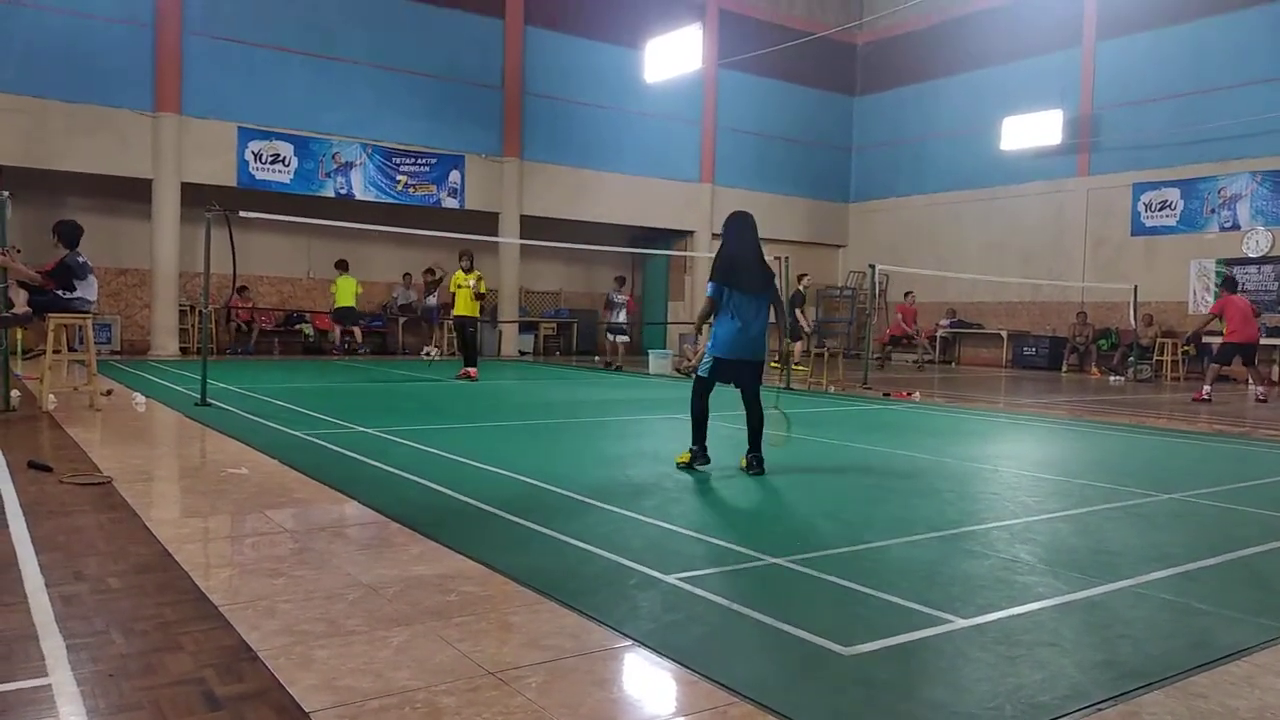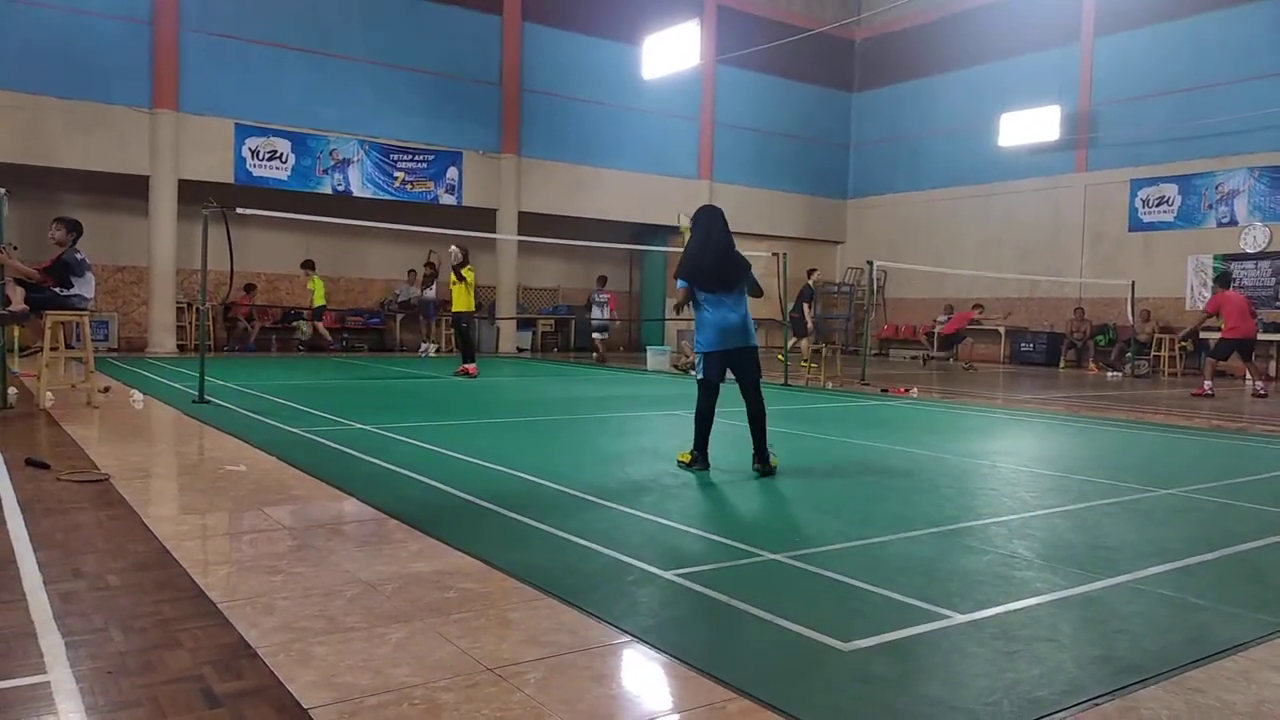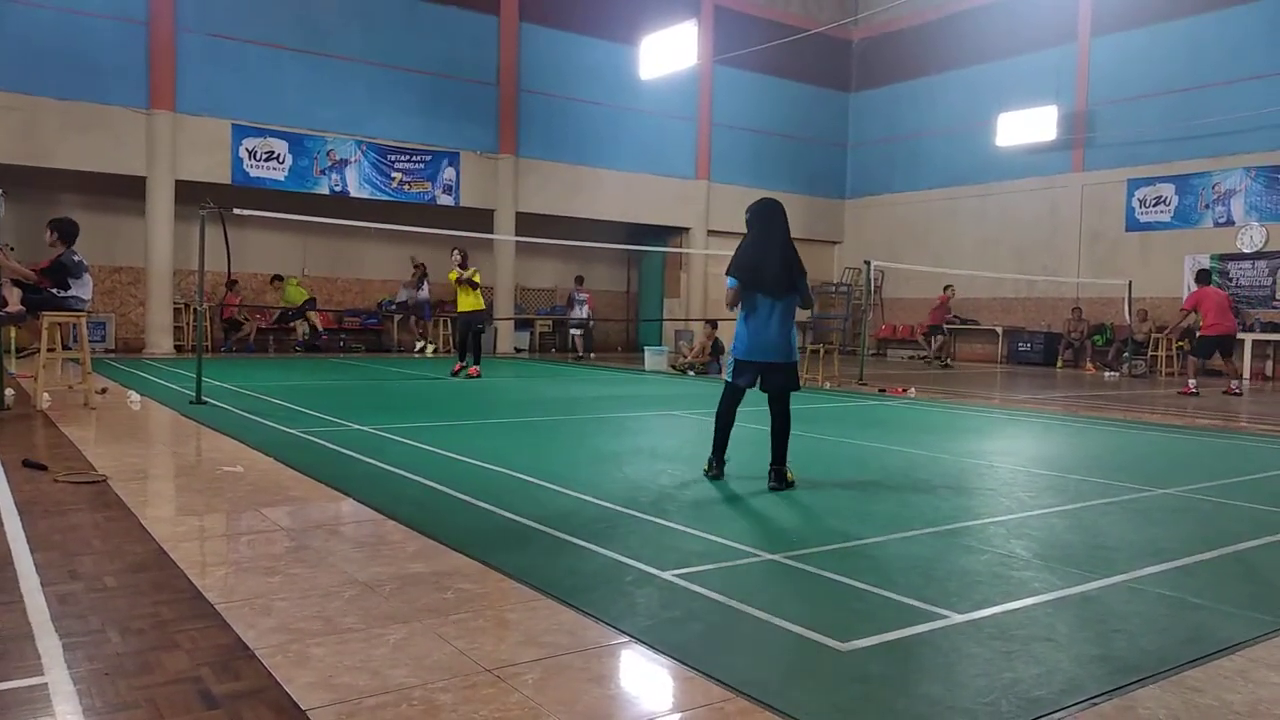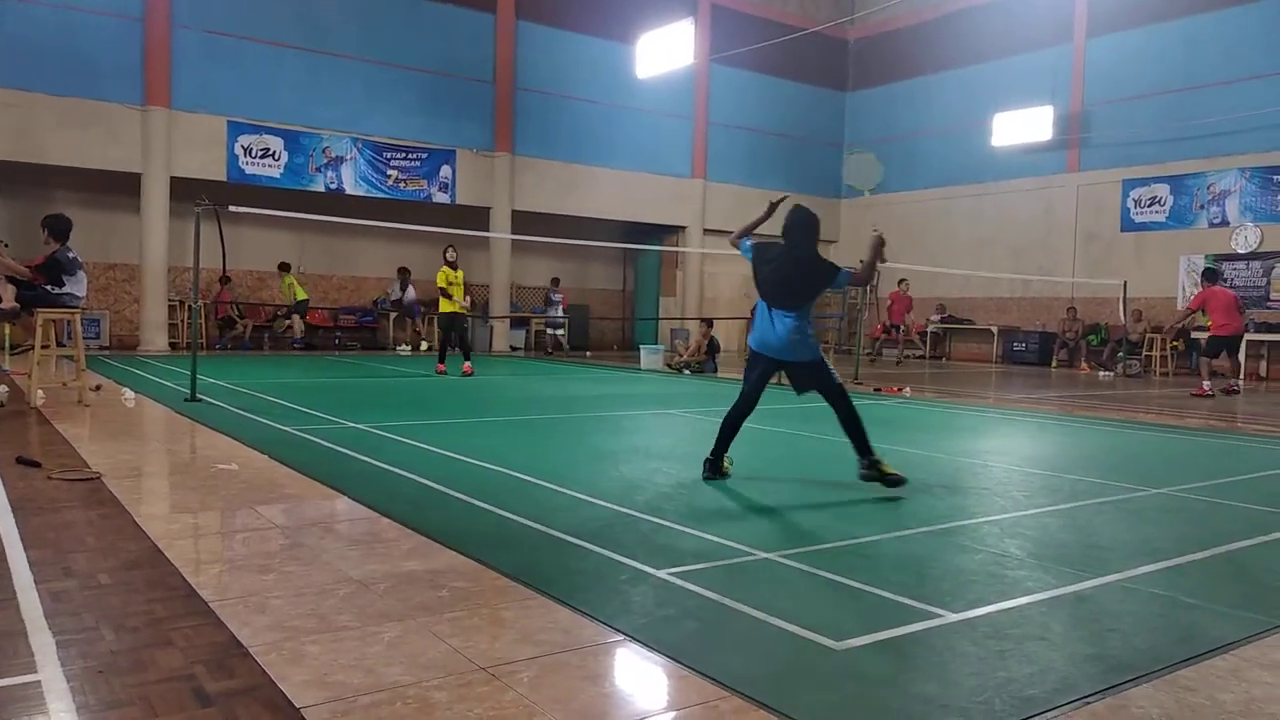
dt=0.7s
person 1, frame 1
left shoulder: (725, 264)
right shoulder: (762, 269)
left elbow: (711, 304)
right elbow: (778, 306)
left wrist: (698, 324)
right wrist: (782, 340)
left hip: (724, 342)
right hip: (754, 344)
left knee: (700, 392)
right knee: (752, 399)
left ankle: (698, 450)
right ankle: (754, 457)
person 1, frame 2
left shoulder: (692, 259)
right shoulder: (736, 259)
left elbow: (682, 298)
right elbow: (757, 292)
left wrist: (678, 306)
left hip: (710, 336)
right hip: (742, 334)
left knee: (707, 396)
right knee: (753, 394)
left ankle: (699, 454)
right ankle: (760, 455)
person 1, frame 3
left shoulder: (747, 254)
right shoulder: (790, 259)
left elbow: (732, 300)
right elbow: (807, 302)
left wrist: (733, 300)
left hip: (748, 343)
right hip: (782, 346)
left knee: (729, 401)
right knee: (779, 407)
left ankle: (716, 461)
right ankle: (778, 471)
person 1, frame 4
left shoulder: (767, 254)
right shoulder: (818, 267)
left elbow: (735, 239)
right elbow: (864, 278)
left wrist: (765, 216)
right wrist: (875, 249)
left hip: (764, 345)
right hip: (800, 348)
left knee: (745, 402)
right knee: (841, 401)
left ankle: (715, 461)
right ankle: (868, 461)
